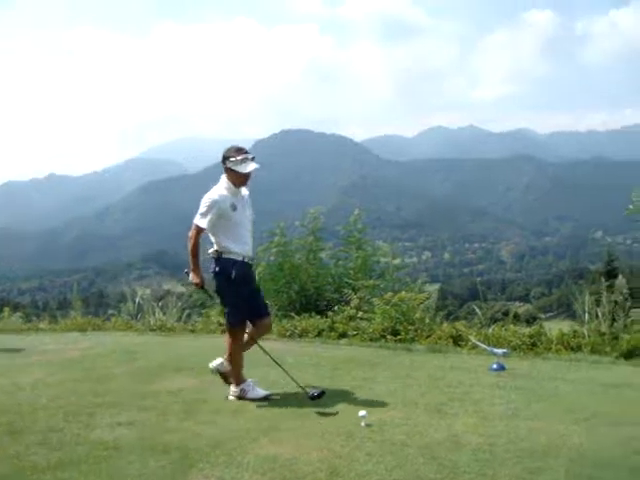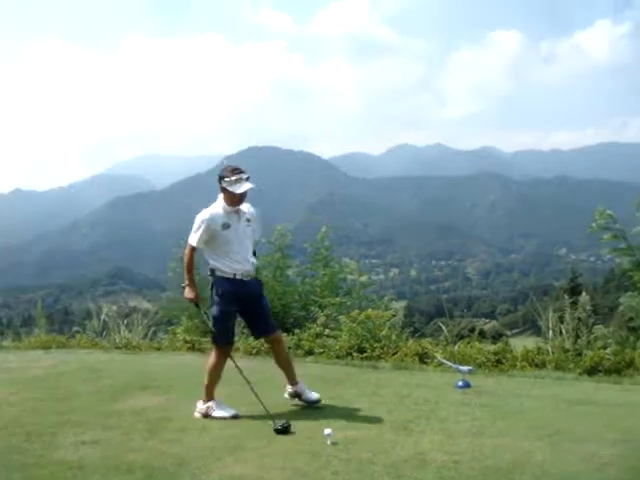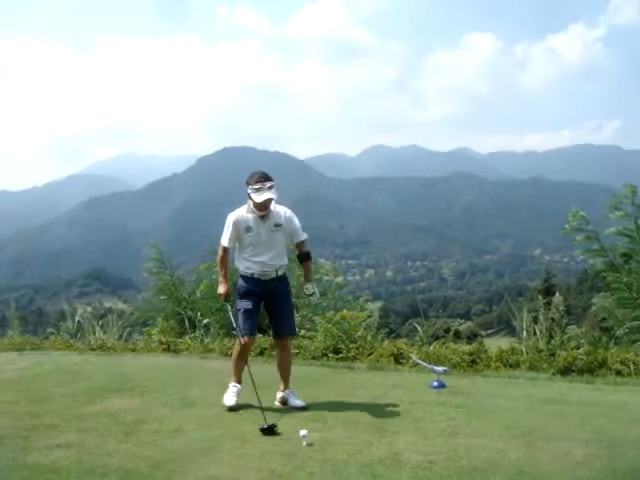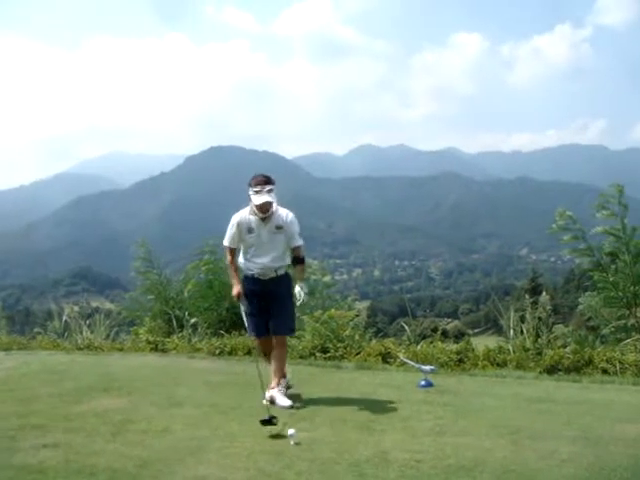
dt=0.3s
person 1, frame 1
left shoulder: (244, 194)
right shoulder: (216, 198)
right elbow: (194, 234)
right wrist: (195, 270)
left hip: (243, 266)
right hip: (228, 267)
left knee: (263, 323)
right knee: (238, 328)
left ankle: (225, 364)
right ankle: (239, 384)
person 1, frame 2
left shoulder: (251, 213)
right shoulder: (209, 217)
right elbow: (190, 251)
right wrist: (190, 285)
left hip: (251, 284)
right hip: (225, 285)
left knee: (275, 338)
right knee: (222, 348)
left ankle: (296, 386)
right ankle: (207, 402)
person 1, frame 3
left shoulder: (285, 216)
right shoulder: (237, 218)
left elbow: (302, 249)
right elbow: (224, 250)
left wrist: (308, 281)
right wrist: (222, 281)
left hip: (278, 282)
right hip: (249, 283)
left knee: (283, 340)
right knee: (246, 339)
left ankle: (285, 391)
right ankle: (235, 385)
person 1, frame 4
left shoulder: (287, 217)
right shoulder: (239, 220)
left elbow: (297, 254)
right elbow: (231, 253)
left wrist: (300, 282)
right wrist: (236, 283)
left hip: (280, 281)
right hip: (252, 282)
left knee: (280, 337)
right knee: (263, 339)
left ankle: (275, 387)
right ankle: (282, 378)
